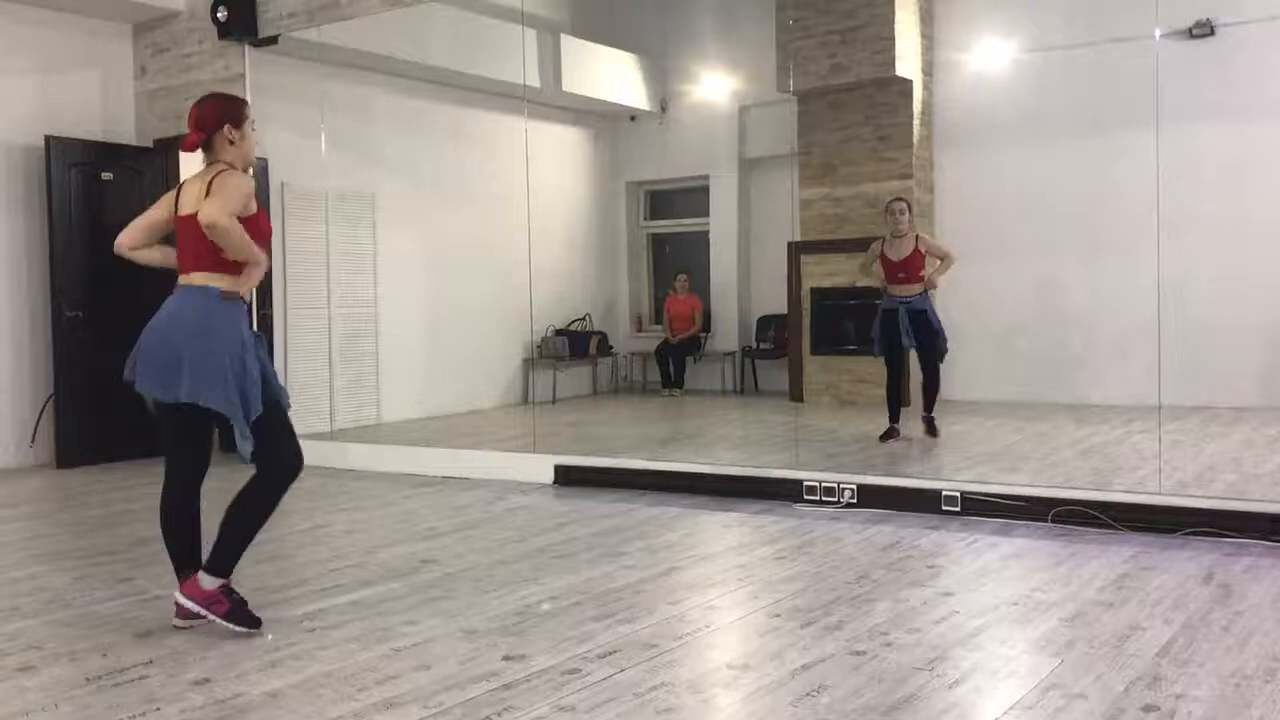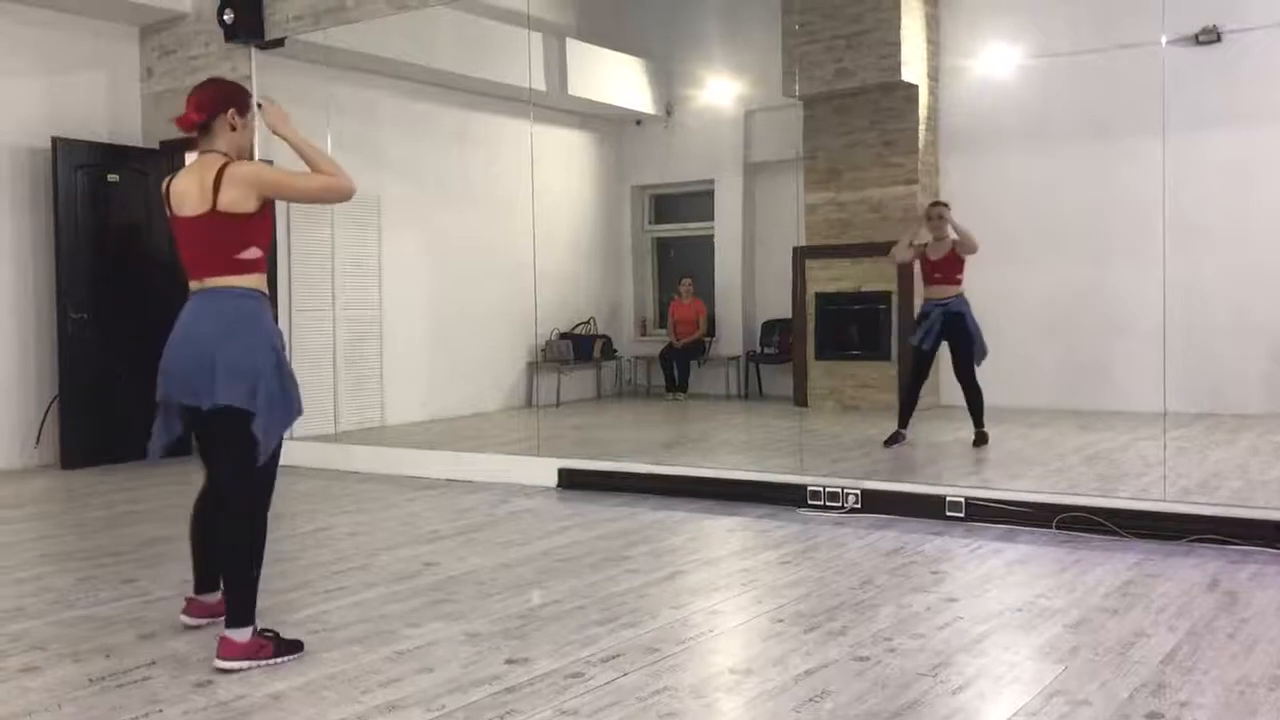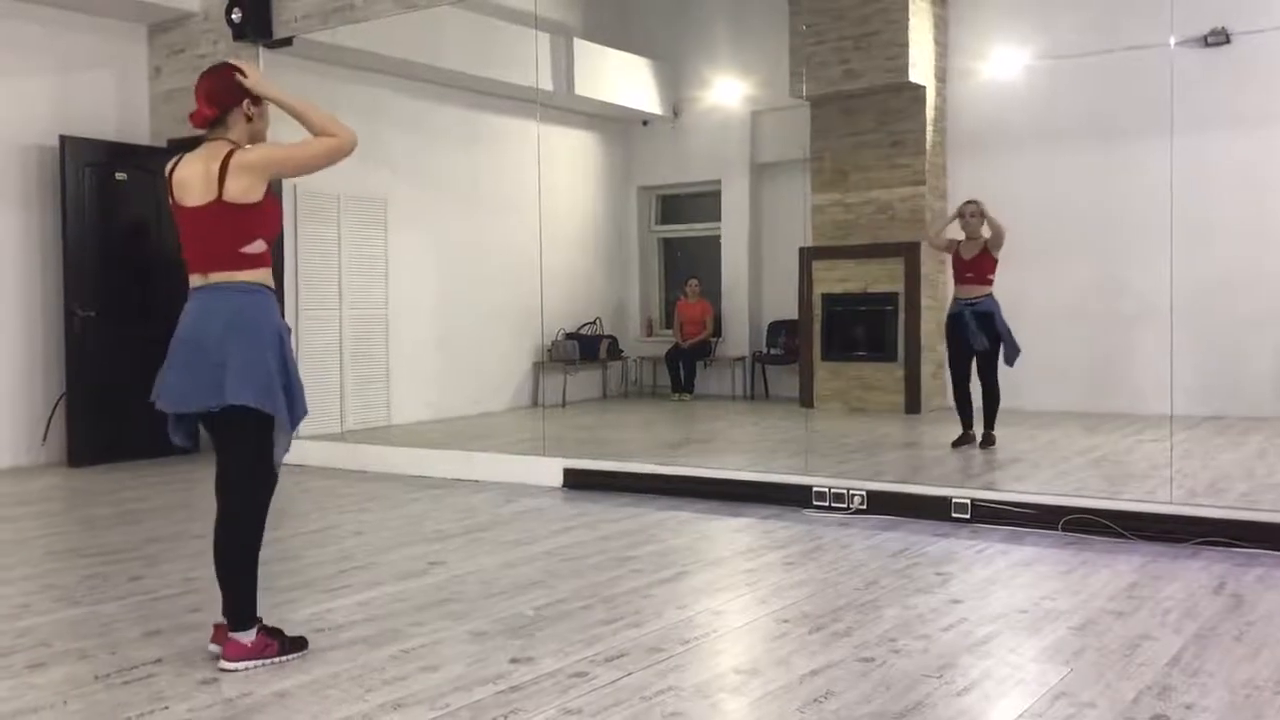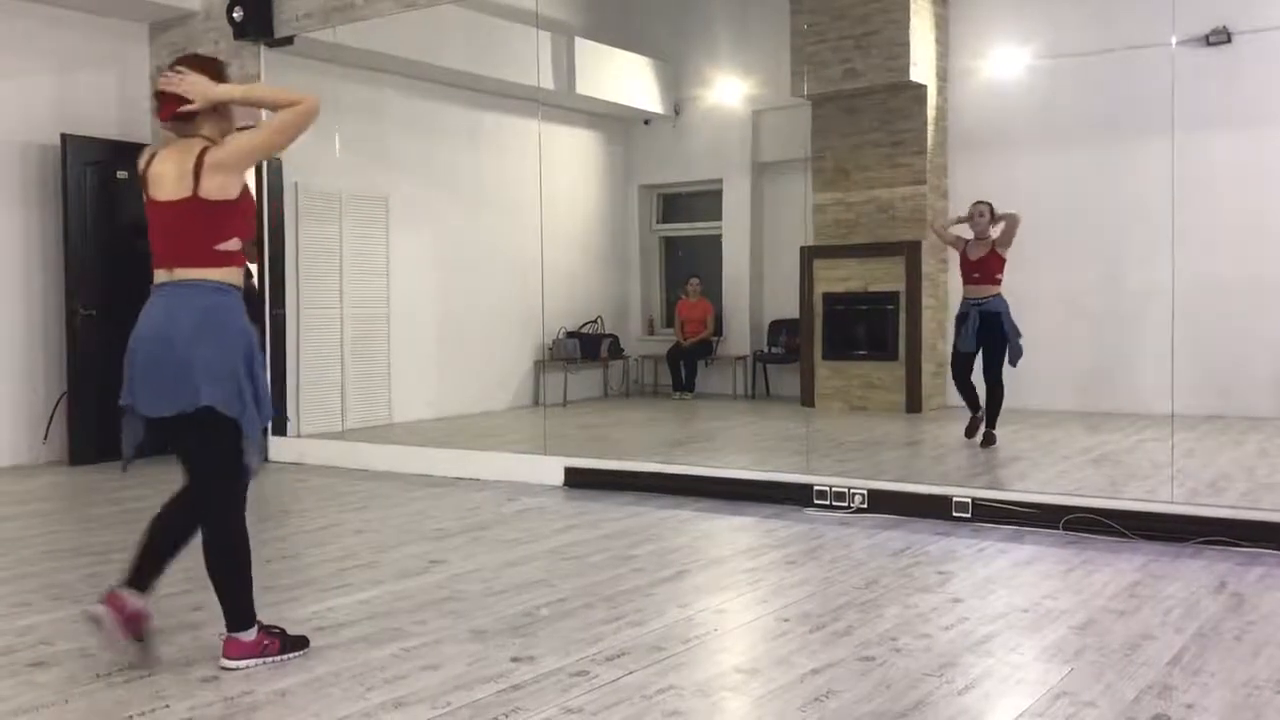
dt=0.4s
person 1, frame 1
left shoulder: (181, 192)
right shoulder: (235, 182)
left elbow: (127, 245)
right elbow: (215, 220)
right wrist: (257, 260)
left hip: (172, 327)
right hip: (214, 329)
left knee: (182, 472)
right knee: (281, 460)
left ankle: (193, 587)
right ankle: (210, 581)
person 1, frame 2
left shoulder: (174, 185)
right shoulder: (246, 175)
right elbow: (341, 187)
right wrist: (289, 136)
left hip: (193, 330)
right hip: (240, 329)
left knee: (221, 479)
right knee: (250, 487)
left ankle: (206, 595)
right ankle: (240, 635)
person 1, frame 3
left shoulder: (179, 170)
right shoulder: (250, 162)
right elbow: (343, 140)
right wrist: (276, 94)
left hip: (199, 325)
right hip: (245, 325)
left knee: (246, 476)
right knee: (245, 485)
left ankle: (236, 616)
right ankle: (242, 636)
person 1, frame 4
left shoulder: (152, 162)
right shoulder: (223, 158)
right elbow: (307, 104)
left wrist: (208, 105)
right wrist: (223, 95)
left hip: (160, 324)
right hip: (214, 327)
left knee: (206, 484)
right knee: (224, 489)
left ankle: (131, 596)
right ankle: (243, 635)
person 2, frame 1
left shoulder: (921, 242)
right shoulder: (879, 246)
left elbow: (949, 257)
right elbow: (865, 266)
left wrist: (936, 274)
right wrist: (877, 275)
left hip: (919, 308)
right hip: (892, 310)
left knee: (931, 367)
right knee: (894, 371)
left ankle: (928, 416)
right ankle: (894, 425)
person 2, frame 2
left shoulder: (957, 246)
right shoulder: (921, 250)
left elbow: (974, 247)
right elbow: (897, 256)
left wrist: (953, 223)
right wrist: (915, 230)
left hip: (956, 312)
right hip: (929, 313)
left knee: (966, 375)
right knee: (916, 375)
left ankle: (980, 429)
right ankle: (901, 429)
person 2, frame 3
left shoulder: (991, 245)
right shoulder: (954, 246)
left elbow: (1000, 232)
right elbow: (932, 240)
left wrist: (985, 213)
right wrist: (951, 218)
left hip: (986, 312)
right hip: (958, 313)
left knee: (987, 375)
right knee: (959, 377)
left ankle: (989, 431)
right ankle: (968, 430)
person 2, frame 4
left shoulder: (1000, 245)
right shoulder: (962, 245)
left elbow: (1015, 219)
right elbow: (937, 227)
left wrist: (999, 218)
right wrist: (962, 219)
left hip: (993, 312)
right hip: (967, 312)
left knee: (992, 375)
right knee: (959, 372)
left ankle: (990, 429)
right ankle: (977, 412)
